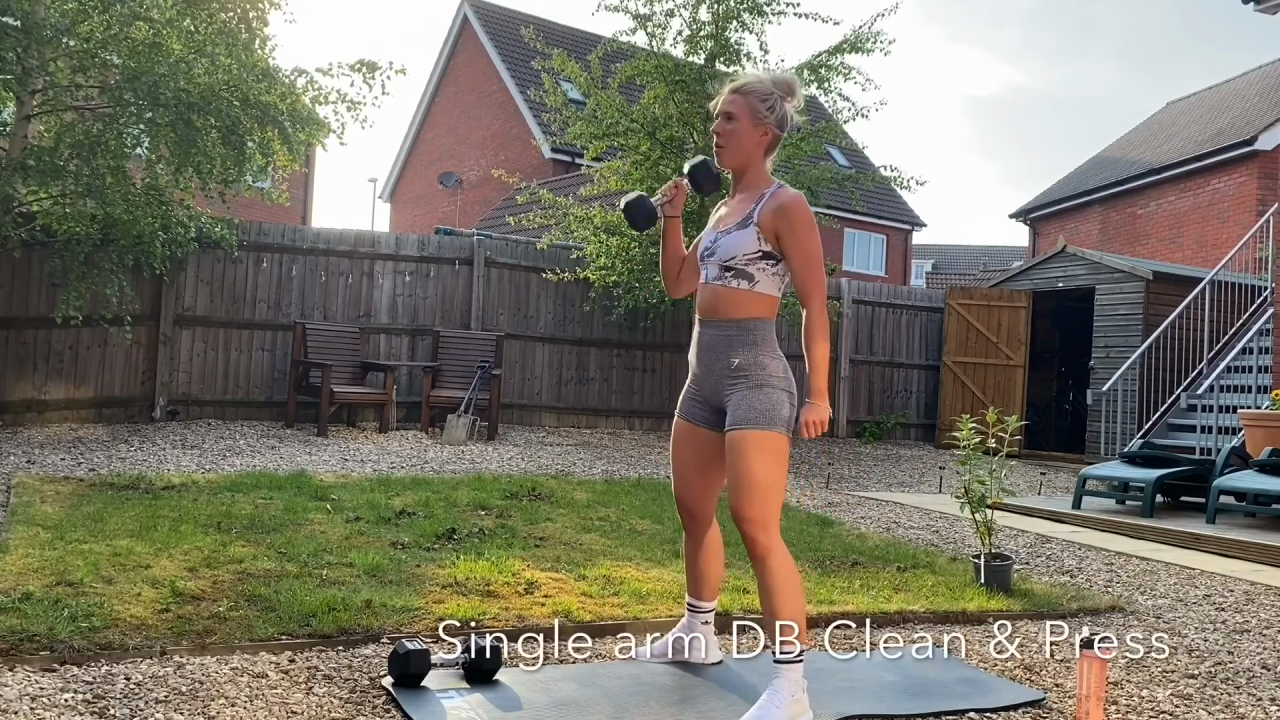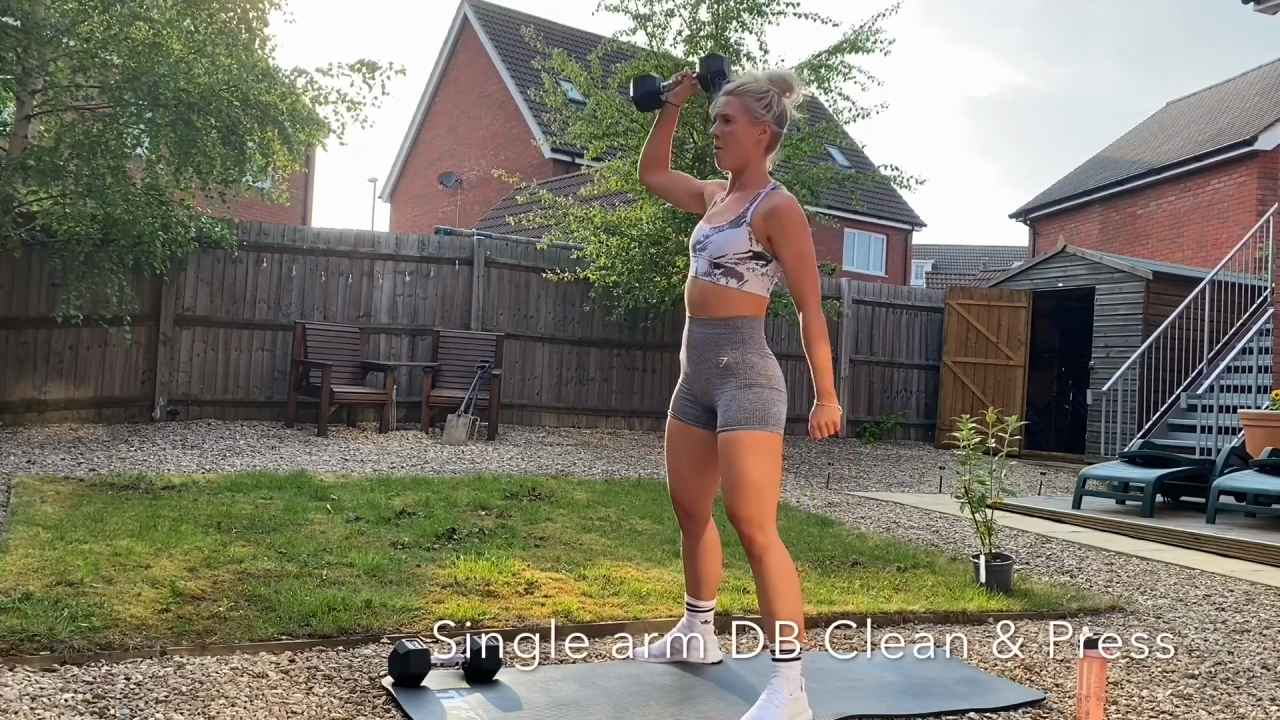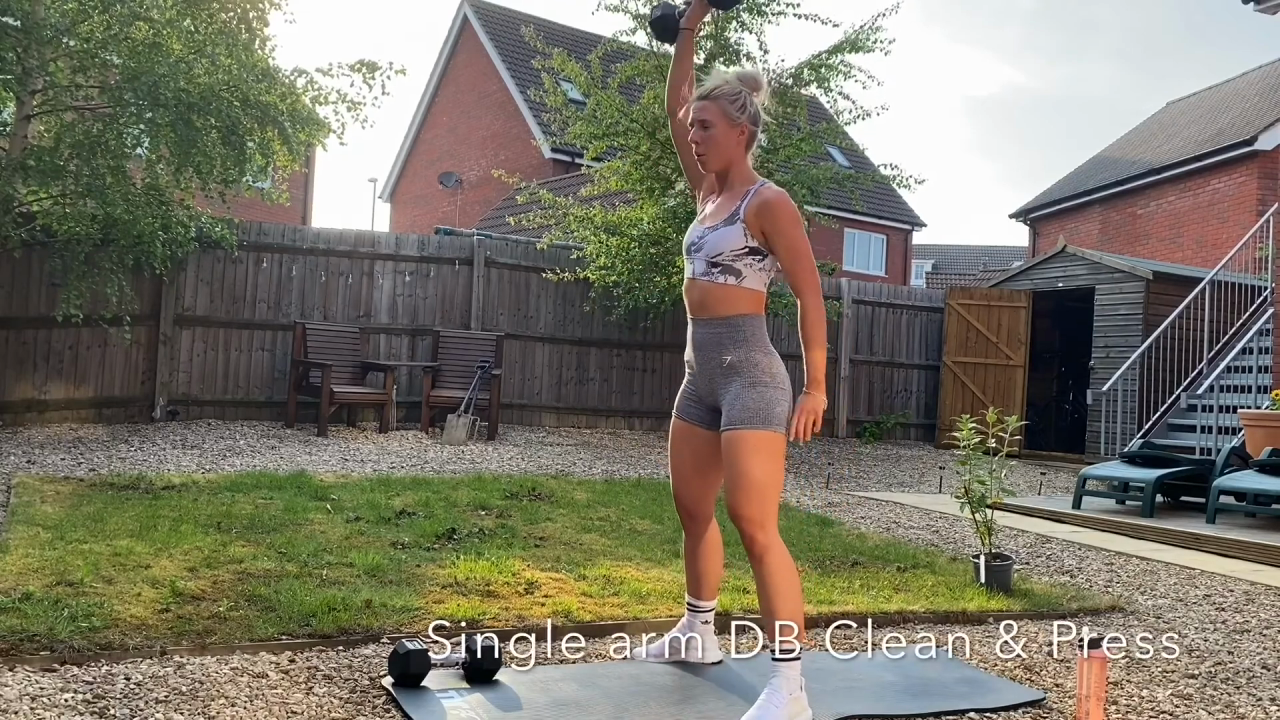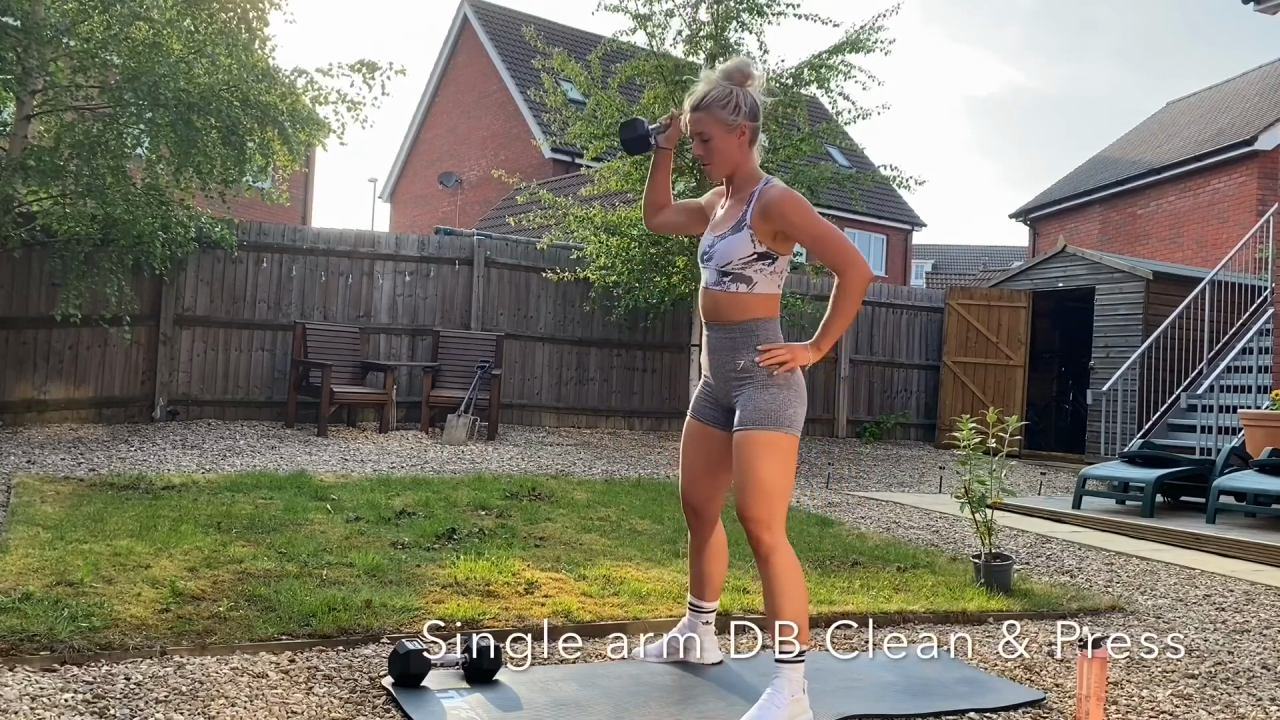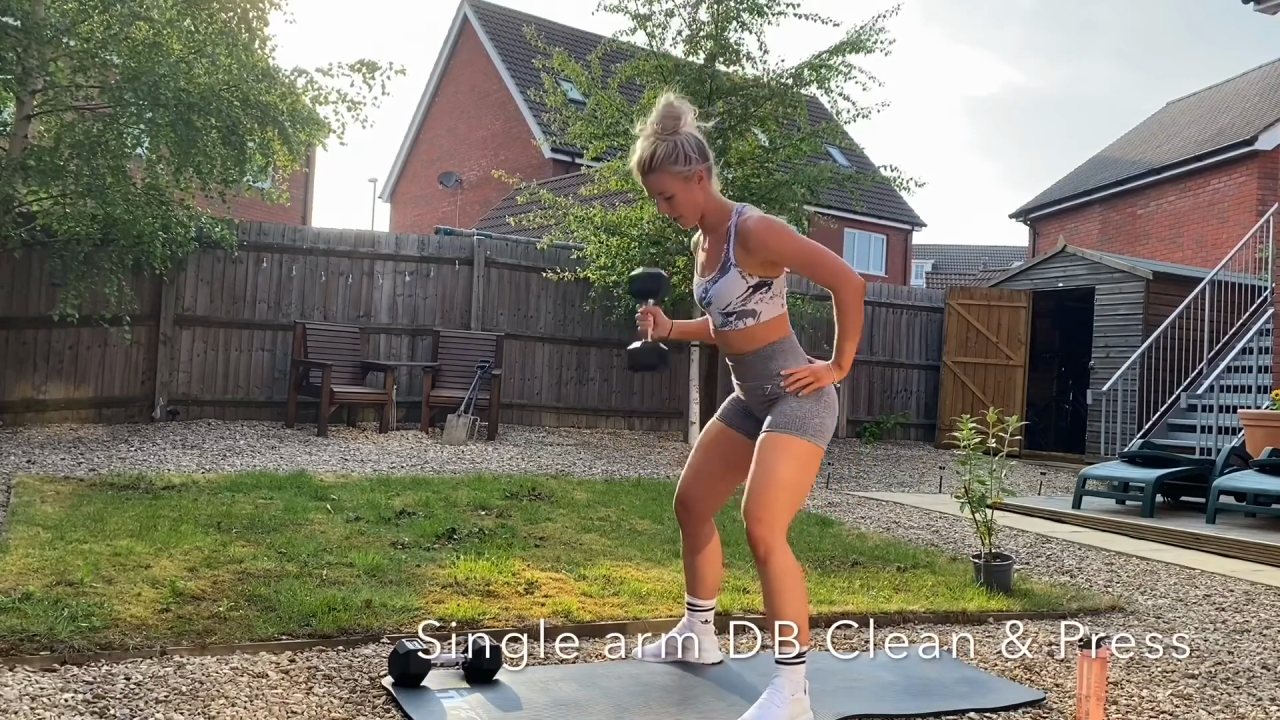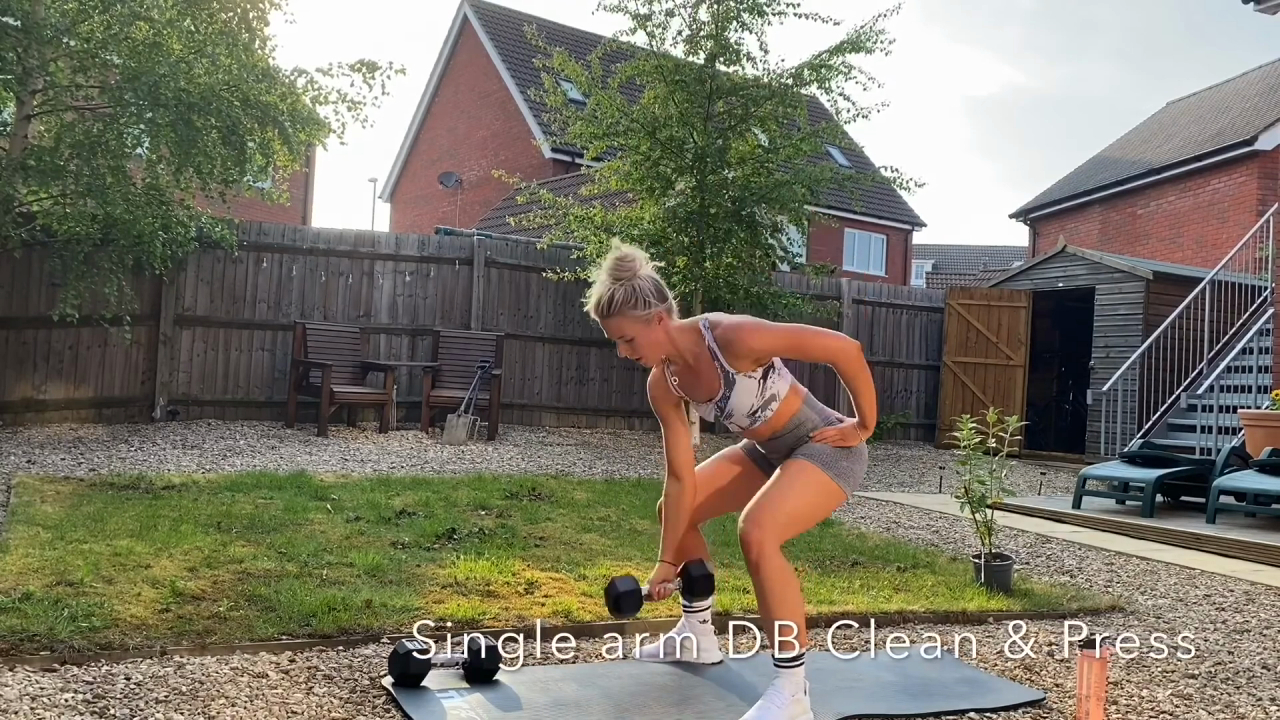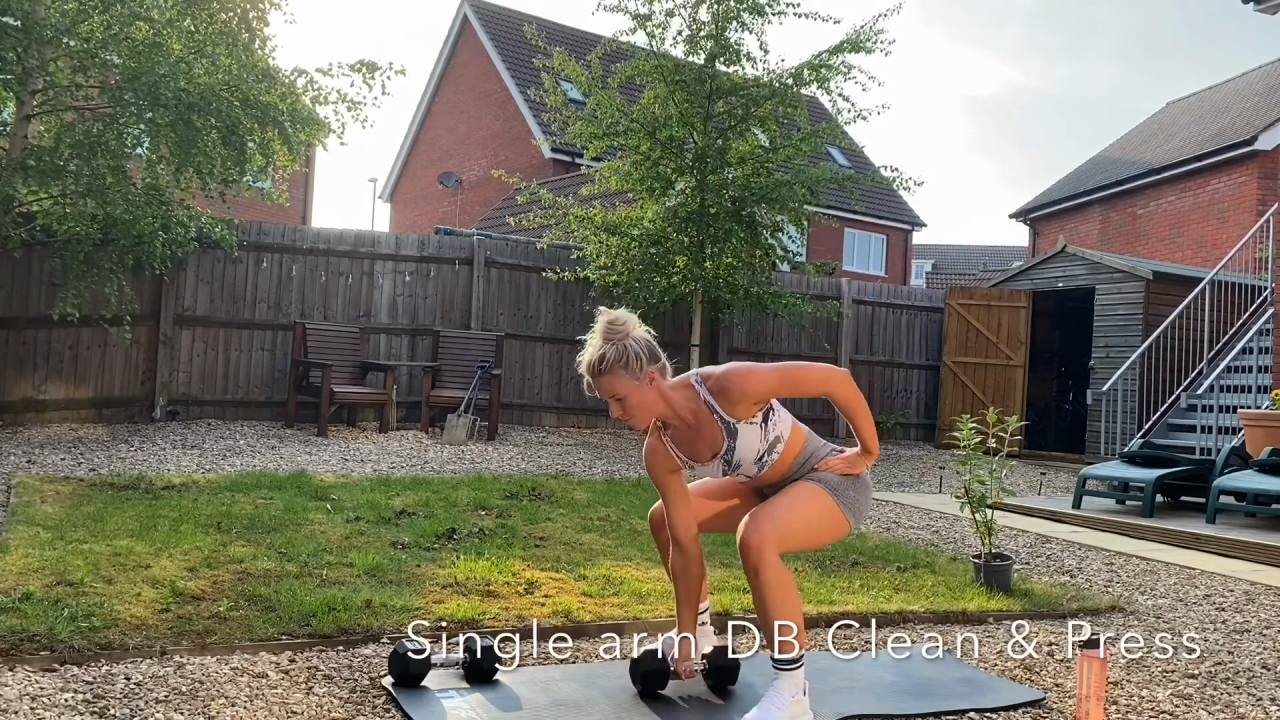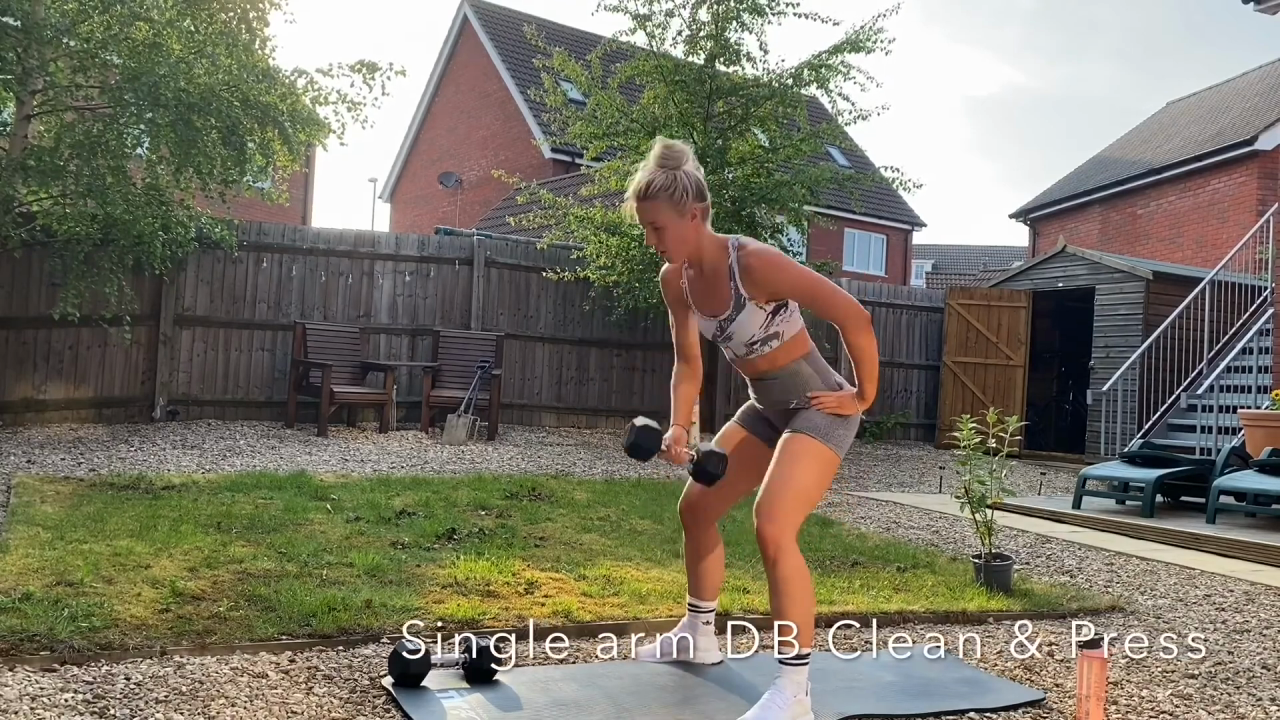
dt=0.3s
person 1, frame 1
left shoulder: (785, 205)
right shoulder: (724, 206)
left elbow: (816, 305)
right elbow: (678, 286)
left wrist: (818, 394)
right wrist: (671, 220)
left hip: (755, 374)
right hip: (704, 375)
left knee: (756, 525)
right knee: (693, 509)
right ankle: (699, 634)
person 1, frame 2
left shoulder: (778, 208)
right shoulder: (717, 195)
left elbow: (810, 305)
right elbow: (652, 172)
left wrist: (826, 394)
right wrist: (673, 104)
left hip: (745, 374)
right hip: (696, 374)
left knee: (753, 527)
right knee: (690, 511)
right ankle: (698, 634)
person 1, frame 3
left shoulder: (768, 202)
right shoulder: (710, 190)
left elbow: (811, 297)
right elbow: (675, 110)
left wrist: (816, 387)
left hip: (749, 373)
right hip: (700, 373)
left knee: (755, 526)
right knee: (692, 509)
right ankle: (698, 633)
person 1, frame 4
left shoulder: (776, 201)
right shoulder: (718, 200)
left elbow: (855, 271)
right elbow: (657, 217)
left wrist: (817, 349)
right wrist: (662, 158)
left hip: (765, 377)
right hip: (716, 378)
left knee: (761, 527)
right knee: (698, 509)
right ankle: (699, 636)
person 1, frame 5
left shoulder: (754, 229)
right shoulder: (703, 241)
left elbow: (849, 283)
left wrist: (838, 366)
right wrist: (668, 328)
left hip: (795, 396)
right hip: (748, 396)
left knee: (762, 529)
right knee: (691, 504)
right ankle: (698, 635)
person 1, frame 6
left shoulder: (732, 337)
right shoulder: (661, 385)
left elbow: (845, 349)
right elbow: (680, 476)
left wrist: (865, 425)
right wrist: (666, 564)
left hip: (832, 450)
right hip: (771, 452)
left knee: (757, 531)
right knee: (680, 509)
right ankle: (699, 632)
person 1, frame 7
left shoulder: (727, 385)
right shoulder: (660, 448)
left elbow: (837, 378)
right elbow: (685, 544)
left wrist: (870, 453)
right wrist: (685, 637)
left hip: (833, 480)
right hip: (770, 485)
left knee: (756, 538)
right knee: (663, 520)
right ankle: (701, 636)
person 1, frame 8
left shoulder: (757, 263)
right shoulder: (675, 279)
left elbow: (854, 315)
right elbow: (687, 362)
left wrist: (864, 395)
right wrist: (680, 429)
left hip: (814, 404)
right hip: (763, 405)
left knee: (772, 531)
right knee: (695, 508)
right ankle: (698, 633)
